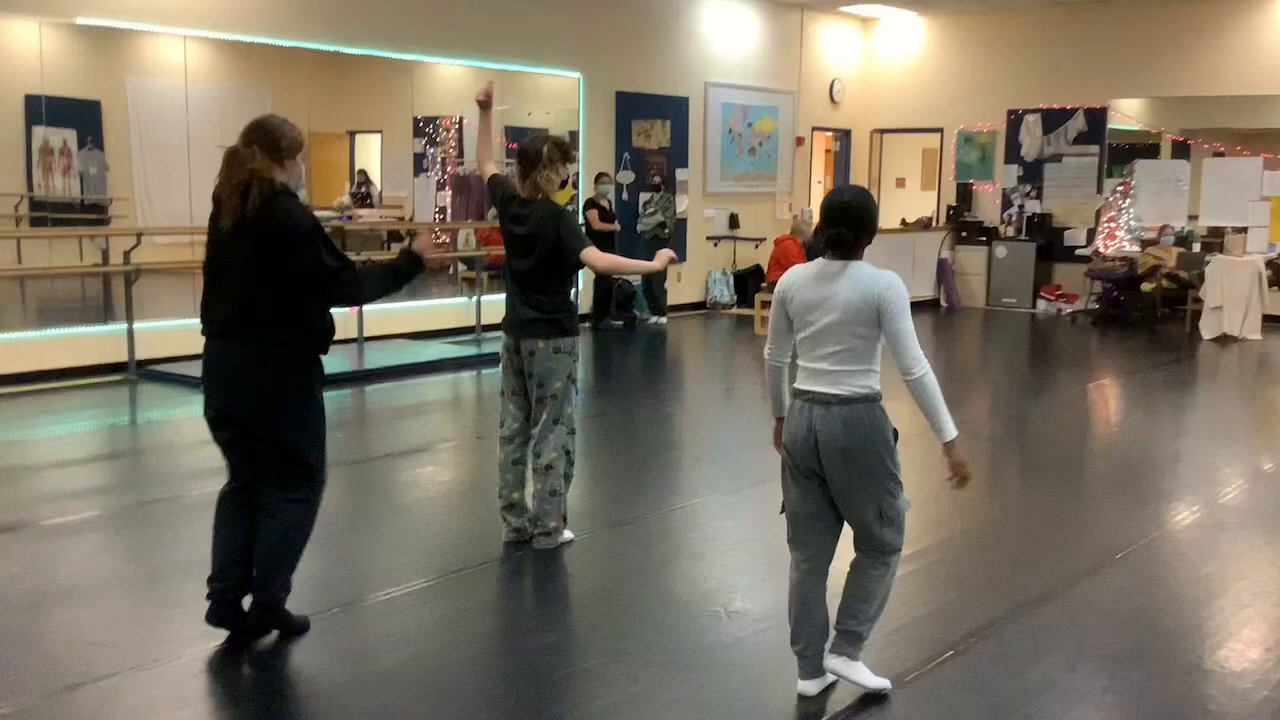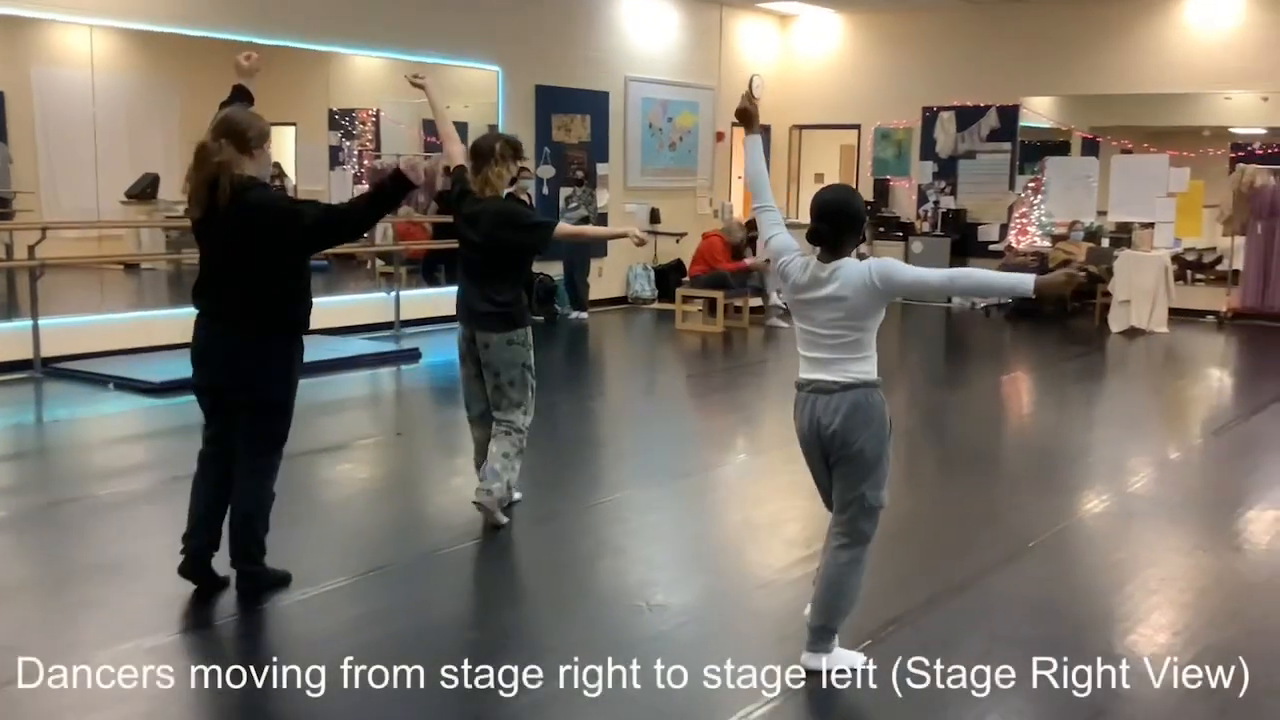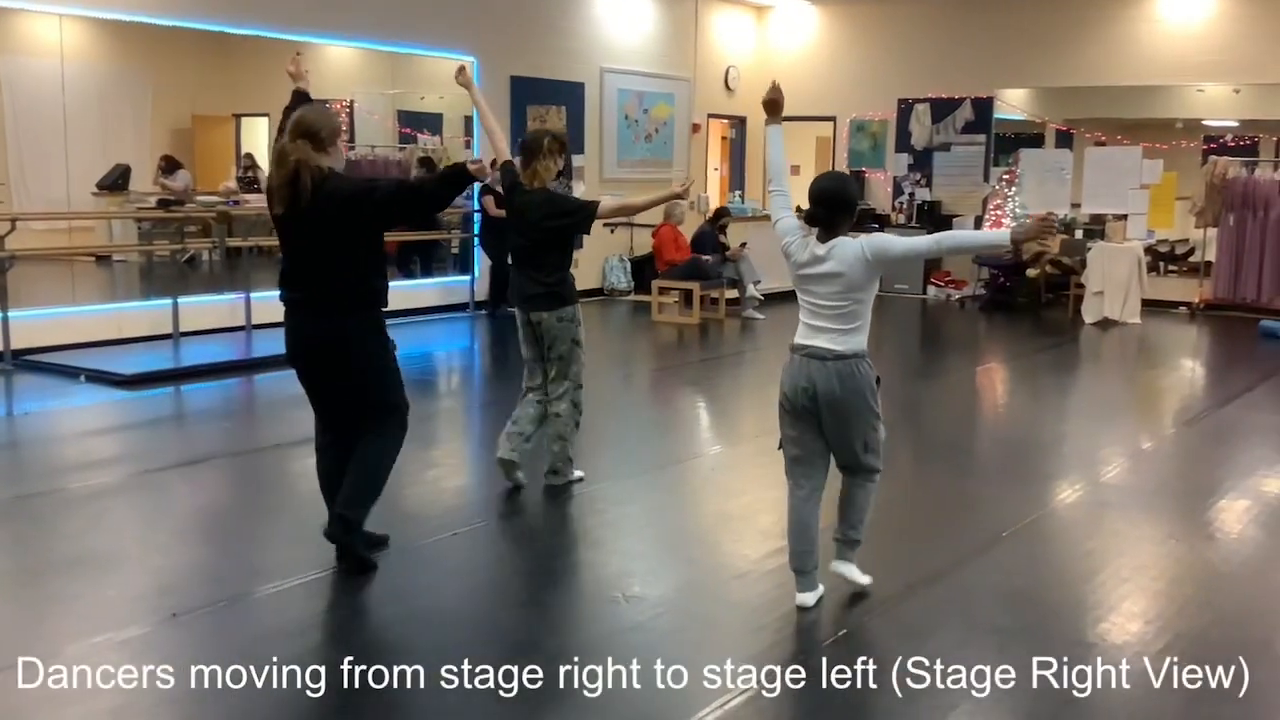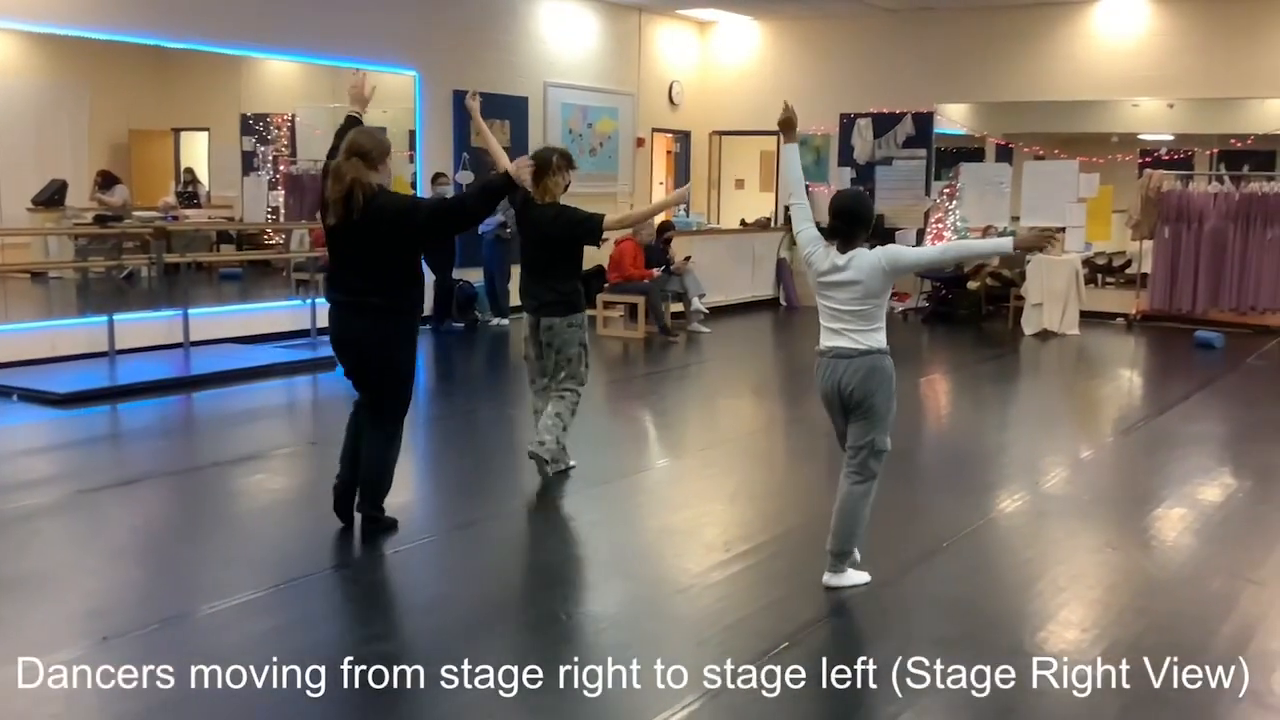
dt=1s
person 1, frame 1
left shoulder: (792, 280)
right shoulder: (882, 285)
left elbow: (776, 359)
right elbow: (914, 367)
left wrist: (781, 414)
right wrist: (949, 439)
left hip: (804, 419)
right hip: (857, 421)
left knee: (808, 550)
right knee: (880, 542)
left ankle: (809, 667)
right ankle: (846, 649)
person 1, frame 2
left shoulder: (792, 269)
right shoulder: (873, 276)
left elbow: (763, 208)
right elbow: (954, 280)
left wrist: (752, 134)
right wrist: (1035, 283)
left hip: (809, 405)
right hip: (857, 408)
left knee: (842, 517)
right knee: (852, 528)
left ankle: (824, 611)
right ankle: (820, 645)
person 1, frame 3
left shoulder: (795, 246)
right shoulder: (867, 251)
left elbow: (777, 189)
right elbow: (942, 243)
left wrist: (774, 122)
right wrist: (1014, 236)
left hip: (799, 370)
right hip: (847, 373)
left knee: (803, 480)
right knee: (861, 470)
left ankle: (805, 583)
right ankle: (846, 556)
person 1, frame 4
left shoulder: (815, 256)
right shoulder: (883, 260)
left elbow: (797, 202)
right elbow: (950, 251)
left wrist: (790, 141)
right wrist: (1015, 244)
left hip: (828, 366)
right hip: (870, 368)
left knee: (854, 456)
right knee: (862, 466)
left ankle: (844, 540)
right ankle: (838, 566)
person 2, frame 1
left shoulder: (226, 214)
right shoulder: (293, 221)
right elbow: (346, 284)
right wrist: (410, 259)
left hip: (225, 363)
right hip: (280, 369)
left knee: (246, 481)
right knee: (298, 483)
left ankle: (228, 597)
right ankle: (266, 598)
person 2, frame 2
left shoulder: (209, 196)
right shoulder: (266, 208)
left elbow: (225, 135)
right elbow: (340, 222)
left wrist: (242, 88)
right wrist: (399, 182)
left hip: (214, 341)
right hip: (264, 348)
left knee: (219, 448)
right knee: (257, 456)
left ankle: (197, 554)
right ankle: (250, 568)
person 2, frame 3
left shoulder: (283, 189)
right shoulder: (351, 194)
left elbow: (286, 138)
right elbow: (415, 197)
left wrist: (299, 92)
right wrist: (465, 172)
left hip: (304, 327)
right hip: (352, 327)
left knee: (334, 427)
right knee: (387, 419)
left ankle: (347, 527)
right ankle: (346, 522)
person 2, frame 4
left shoulder: (335, 201)
right shoulder: (397, 211)
left elbow: (338, 155)
right elbow: (460, 211)
left wrist: (354, 114)
right wrist: (507, 180)
left hip: (345, 323)
right hip: (388, 327)
left knee: (368, 405)
right knee: (385, 416)
left ankle: (346, 489)
right ankle: (371, 512)
person 3, frame 1
left shoulder: (509, 205)
right shoulder: (556, 219)
left elbow: (486, 165)
right elbow: (596, 260)
left wrist: (485, 111)
right wrist: (654, 266)
left hip: (516, 333)
right hip: (553, 337)
left knee: (513, 428)
right knee: (553, 432)
left ankle: (515, 522)
right ankle: (548, 527)
person 3, frame 2
left shoulder: (462, 199)
right shoulder: (511, 214)
left elbow: (450, 140)
right elbow: (572, 232)
left wrist: (429, 92)
right wrist: (623, 233)
left hip: (471, 323)
right hip: (506, 327)
left knee: (481, 412)
right knee: (512, 414)
left ankle: (498, 487)
right ankle: (492, 488)
person 3, frame 3
left shoulder: (512, 189)
right shoulder: (557, 205)
left elbow: (495, 136)
right elbow: (620, 209)
left wrist: (471, 89)
right wrist: (668, 195)
left hip: (524, 304)
right hip: (557, 307)
left knee: (537, 383)
right knee: (565, 386)
left ankle: (512, 447)
right ankle: (559, 468)
person 3, frame 4
left shoulder: (523, 207)
right shoulder: (569, 219)
right elbow: (623, 221)
right wrist: (670, 201)
left hip: (534, 312)
right hip: (565, 314)
left knee: (542, 386)
right knee: (568, 387)
left ankle: (555, 455)
right ankle: (545, 444)
